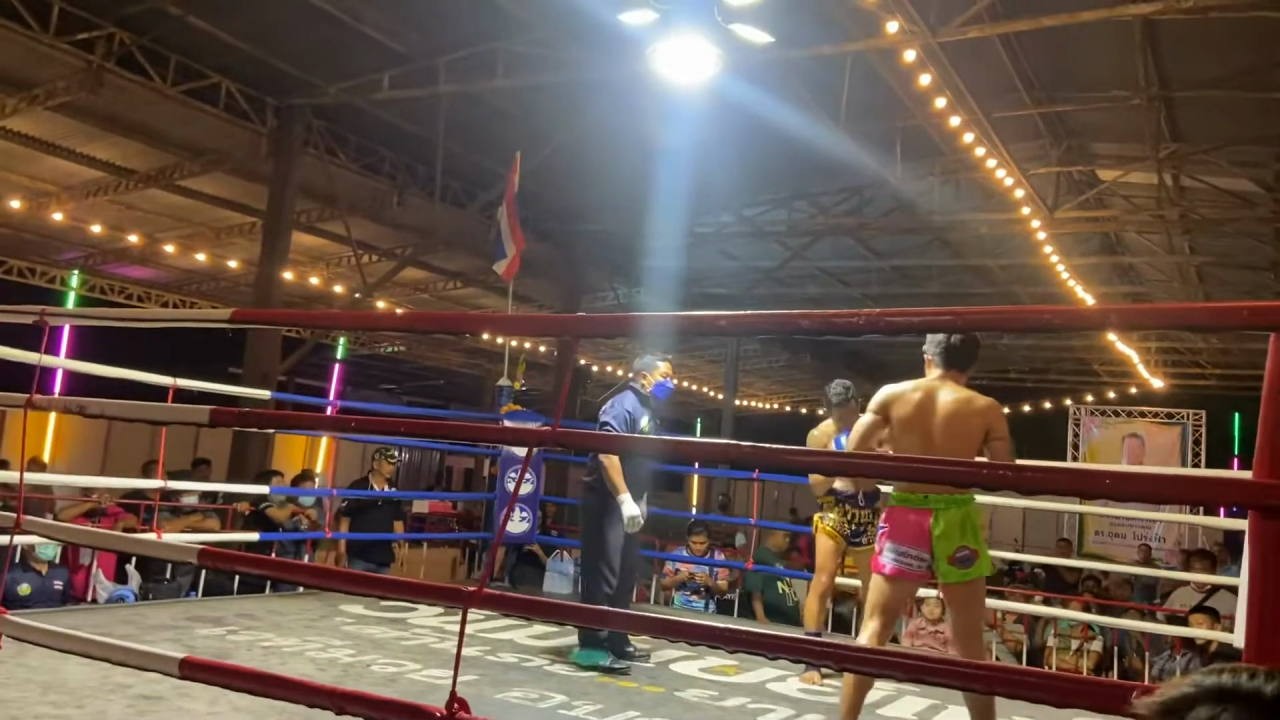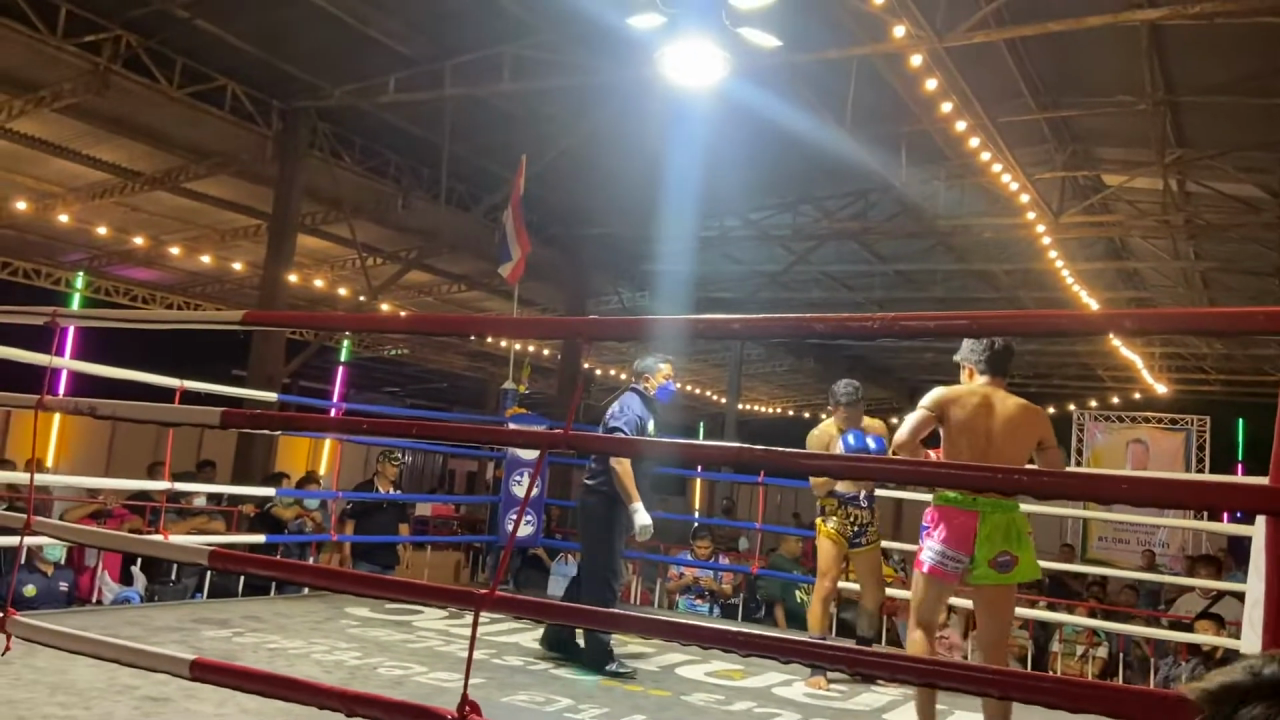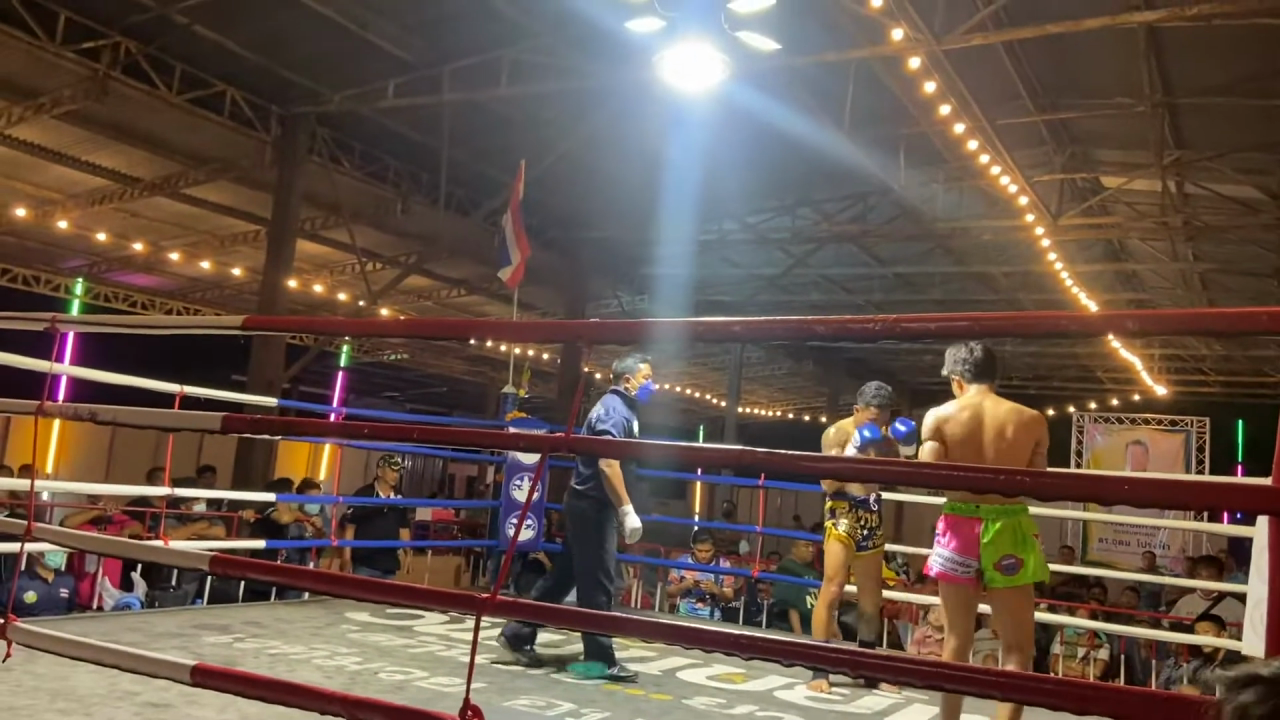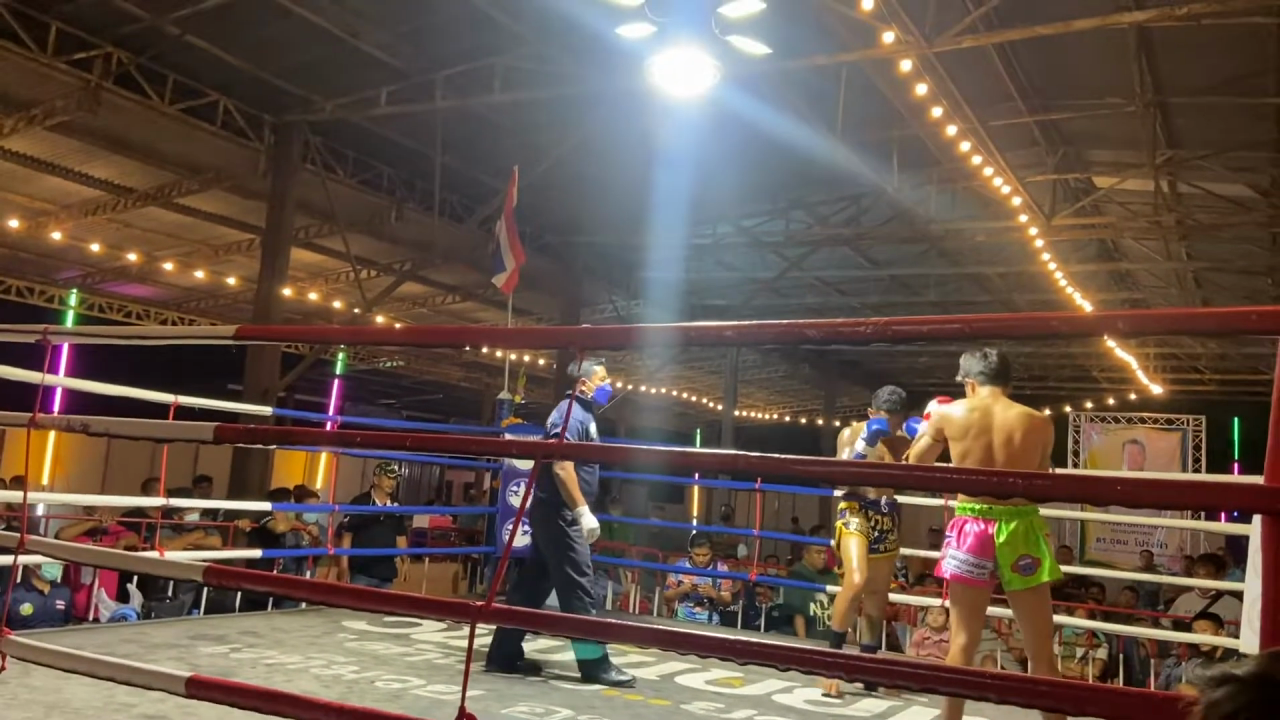
dt=0.3s
person 1, frame 1
left shoulder: (892, 395)
right shoulder: (985, 408)
left elbow: (854, 449)
left hip: (905, 519)
right hip: (957, 523)
left knee: (875, 629)
right knee: (971, 646)
person 1, frame 2
left shoulder: (945, 397)
right shoulder: (1035, 417)
left elbow: (901, 444)
left hip: (951, 521)
right hip: (1000, 527)
left knee: (921, 623)
right knee: (993, 651)
person 1, frame 3
left shoulder: (939, 416)
right shoulder: (1031, 420)
left hip: (958, 528)
right hip: (1009, 530)
left knee: (957, 640)
right knee: (1016, 649)
person 1, frame 4
left shoulder: (948, 415)
right shoulder: (1039, 423)
left elbow: (915, 465)
left wrist: (930, 425)
left hip: (970, 529)
right hip: (1021, 530)
left knee: (964, 640)
right knee: (1039, 648)
person 2, frame 1
left shoulder: (647, 410)
right shoulder: (624, 405)
right elbow: (607, 454)
left wrist: (641, 501)
right wrist: (626, 499)
left hip: (625, 504)
right hip: (606, 501)
left knee: (624, 573)
right knee: (602, 574)
left ankle: (616, 639)
right ankle: (593, 649)
person 2, frame 2
left shoulder: (642, 408)
right shoulder: (632, 408)
right elbow: (618, 460)
left wrist: (632, 506)
right wrist: (637, 508)
left hip: (608, 503)
right hip: (606, 502)
left knee: (592, 575)
right knee: (605, 579)
left ankle: (560, 636)
right ankle: (599, 655)
person 2, frame 3
left shoulder: (617, 408)
right shoulder: (616, 410)
right elbow: (607, 463)
left wrist: (620, 509)
right wrist: (628, 511)
left hip: (586, 504)
right hip: (595, 506)
left knee: (565, 573)
right knee: (598, 585)
left ankle: (518, 634)
right ankle: (602, 661)
person 2, frame 4
left shoulder: (581, 413)
right shoulder: (572, 413)
right elbow: (561, 465)
left wrist: (580, 511)
right wrist: (583, 511)
left hip: (555, 512)
right hip: (558, 512)
left knee: (534, 584)
right knee: (579, 587)
left ankle: (503, 654)
right ankle: (595, 664)
person 3, frame 1
right shoulder: (819, 435)
right elbow: (816, 487)
left hip: (868, 511)
right hip: (834, 513)
right knee: (823, 582)
right ankle: (812, 661)
person 3, frame 2
left shoulder: (876, 429)
right shoulder: (820, 435)
right elbow: (817, 487)
left hip: (865, 513)
right hip: (835, 512)
left knee: (874, 591)
right knee: (826, 587)
right ankle: (817, 666)
person 3, frame 3
left shoulder: (886, 436)
right shoulder: (837, 433)
right elbow: (828, 483)
left wrist: (907, 449)
right wrist: (853, 452)
left hip: (872, 515)
right hip: (843, 513)
left knee: (871, 597)
right knee: (832, 591)
right ankle: (819, 670)
person 3, frame 4
left shoulder: (902, 442)
right shoulder: (851, 433)
right wrist: (862, 445)
left hip: (887, 518)
right hip: (855, 513)
left knee: (877, 600)
right knee: (856, 583)
